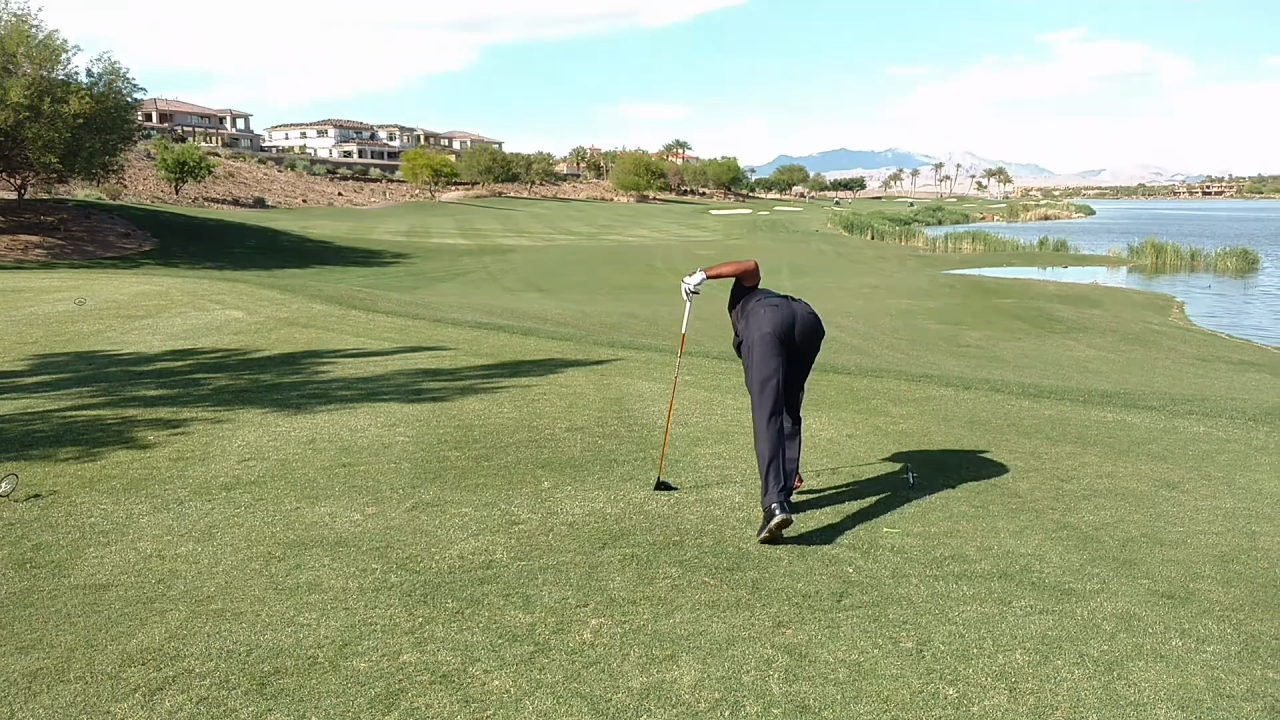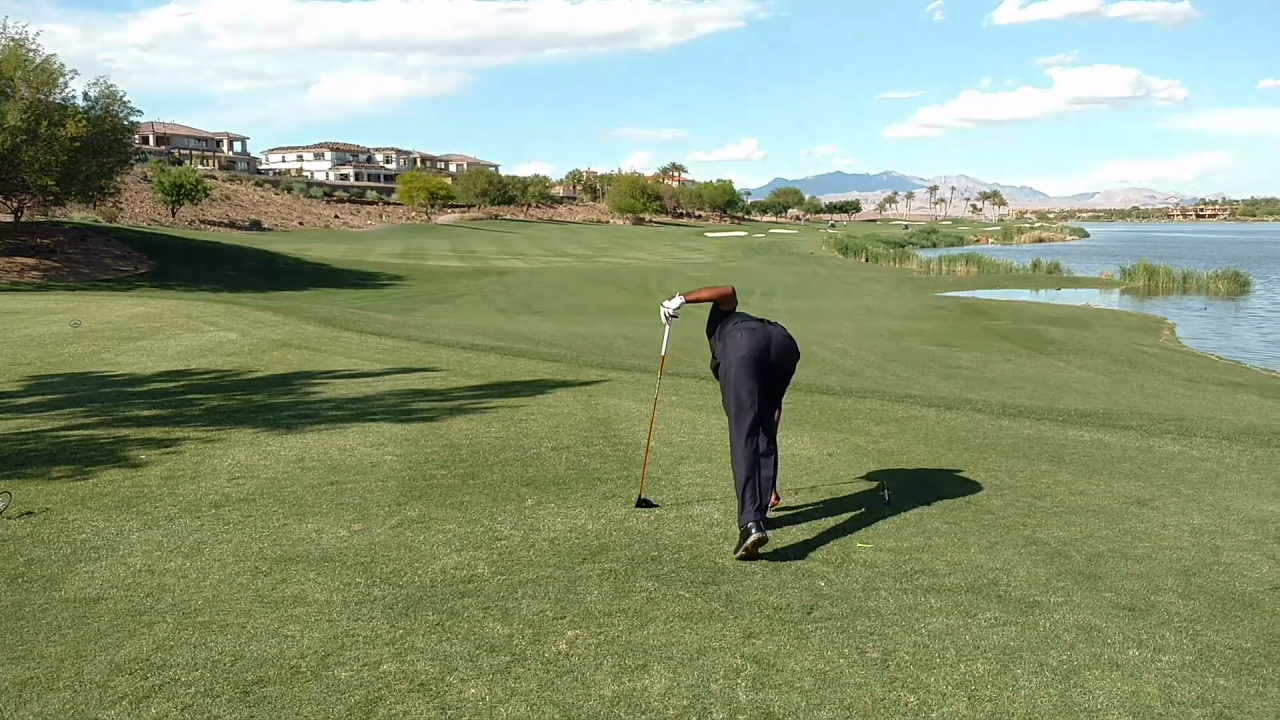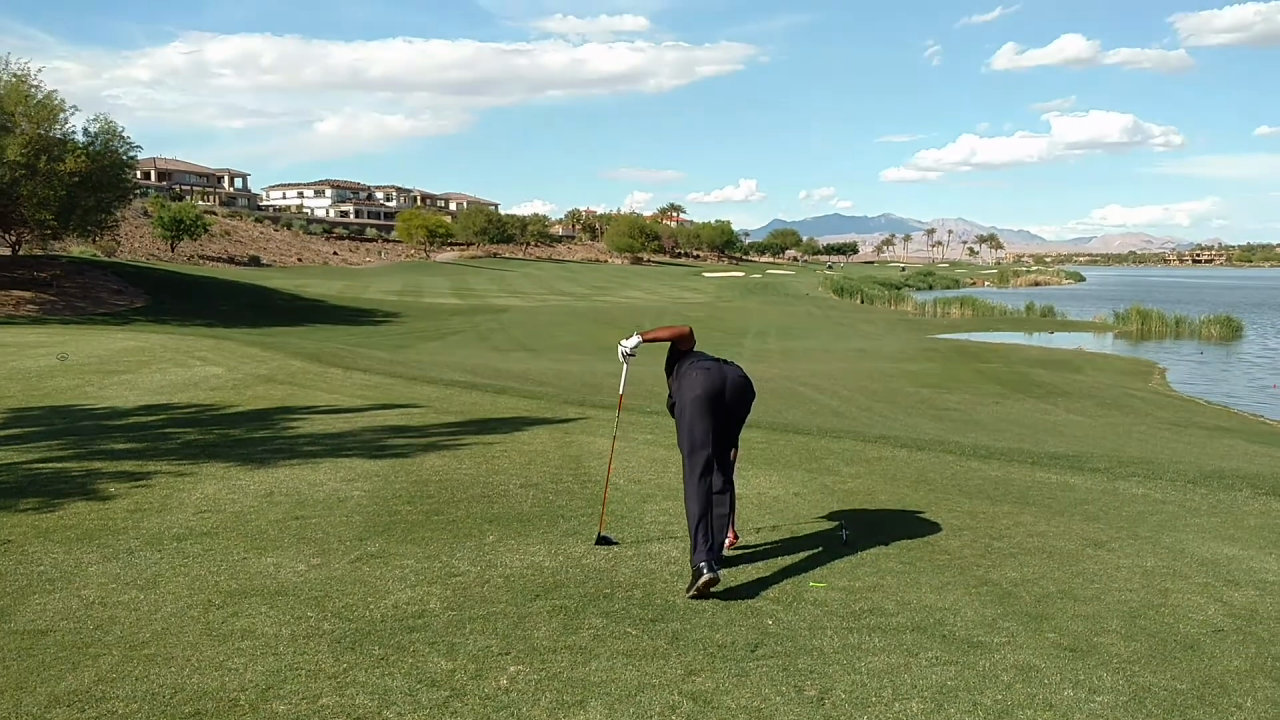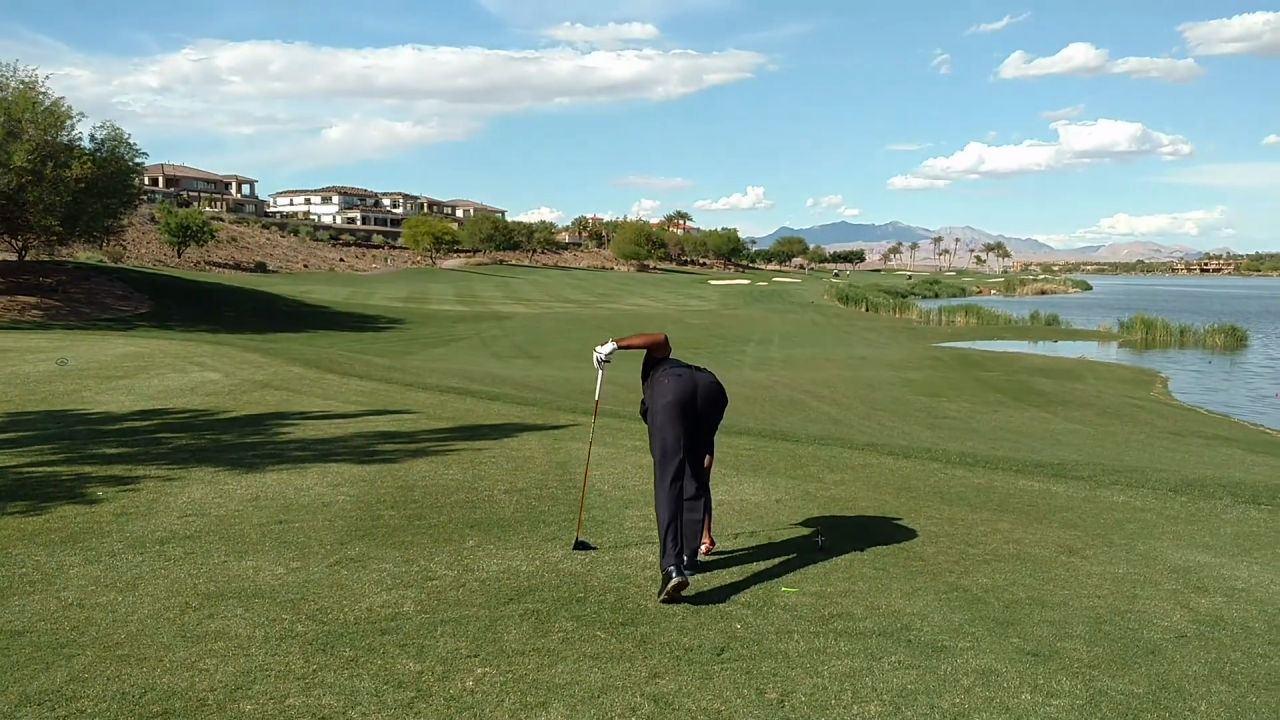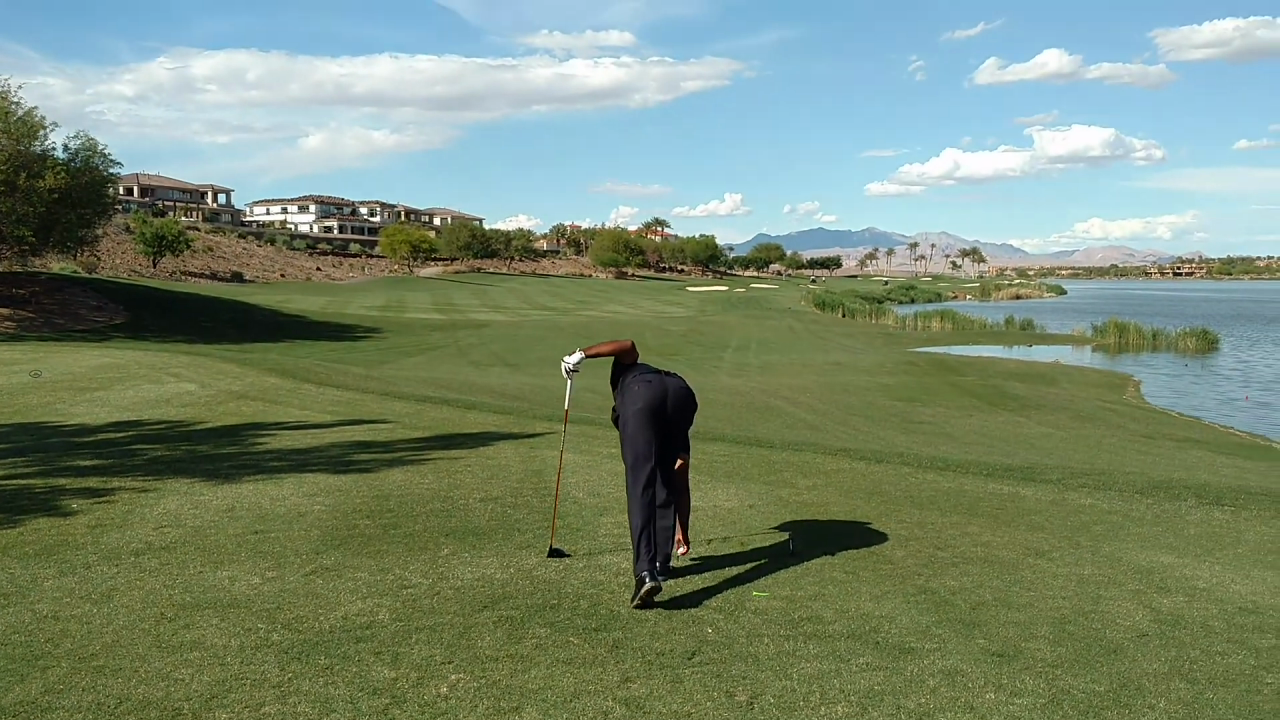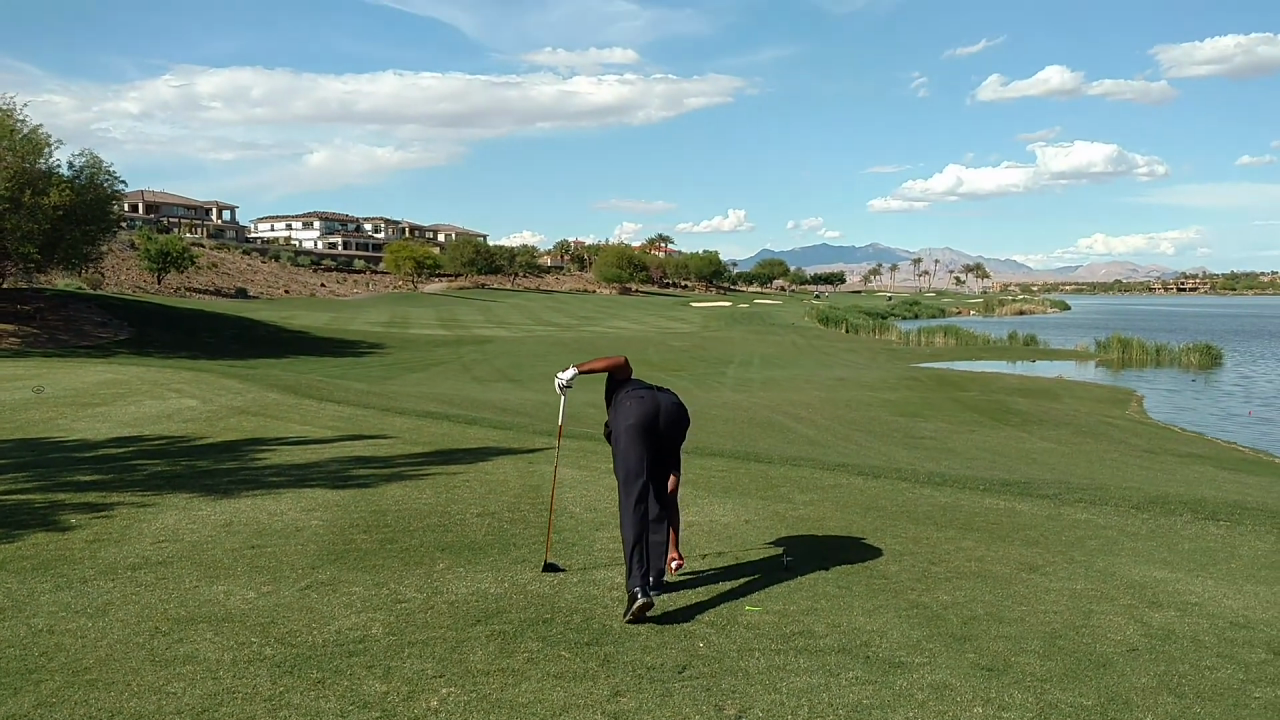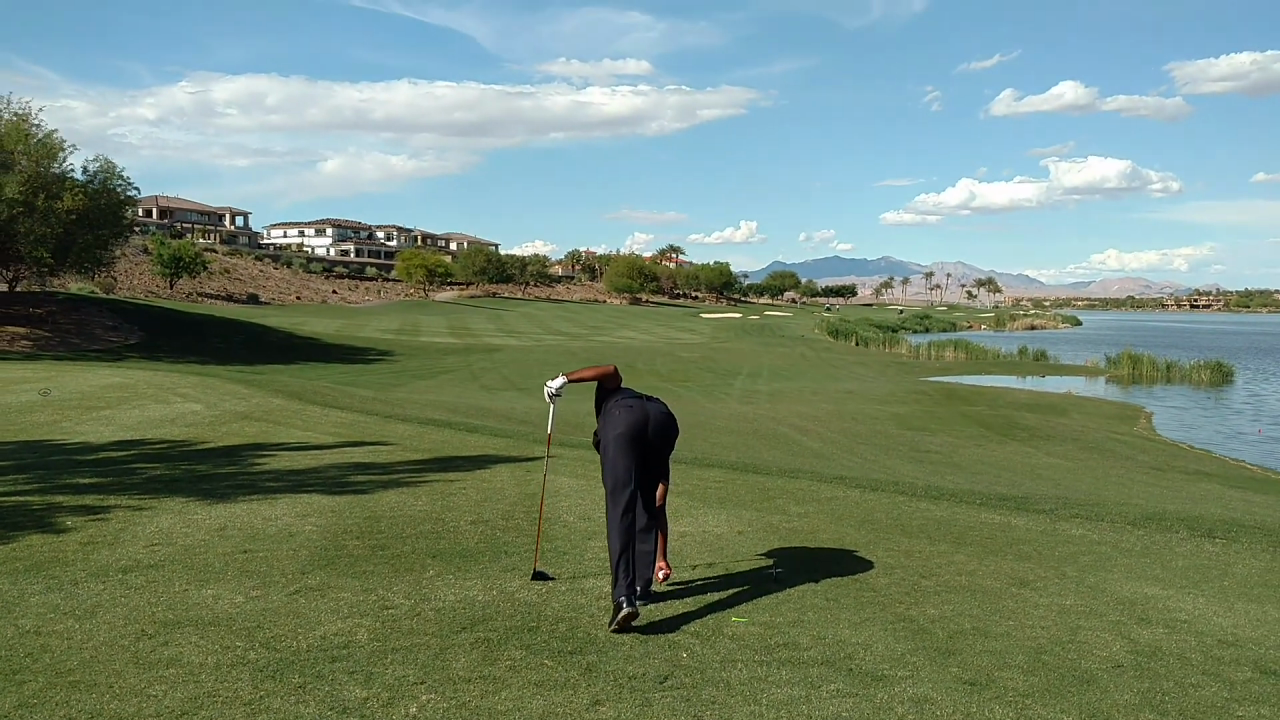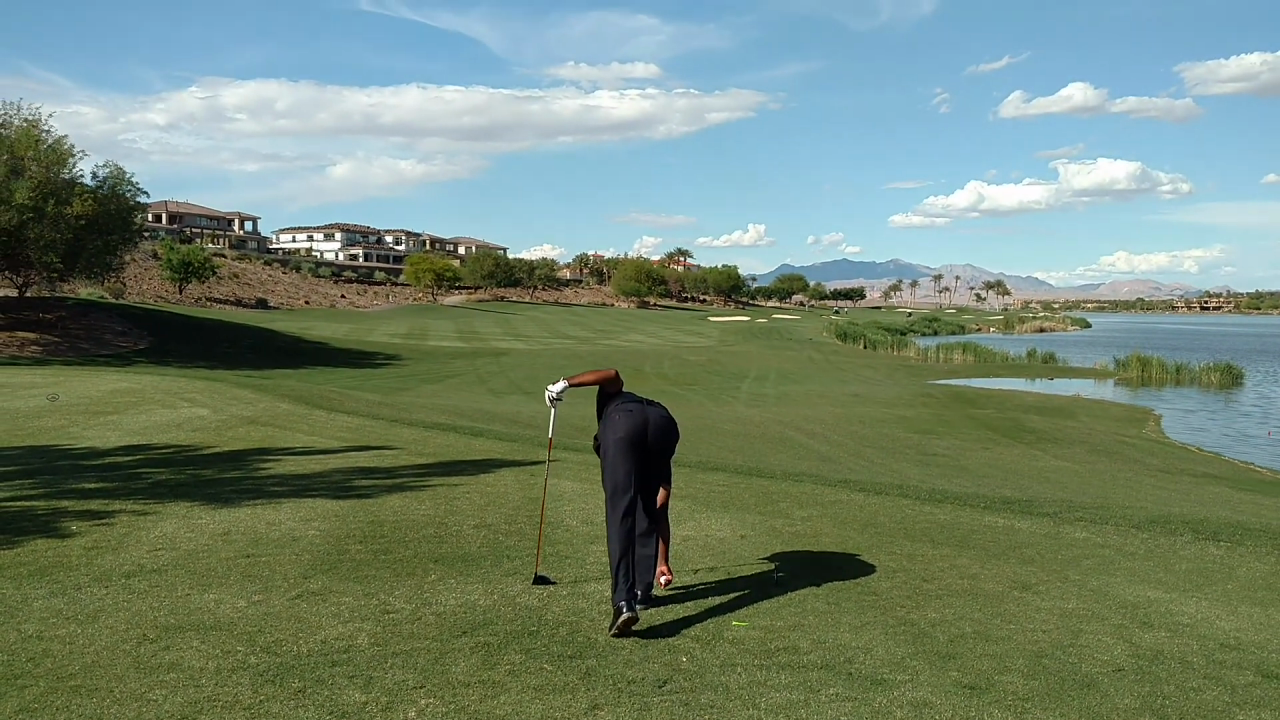
dt=0.4s
person 1, frame 1
left shoulder: (745, 298)
left elbow: (751, 267)
right elbow: (795, 400)
left wrist: (703, 274)
right wrist: (793, 470)
left hip: (765, 320)
right hip: (809, 321)
left knee: (766, 415)
right knee: (789, 412)
left ankle: (775, 504)
right ankle: (782, 495)
person 1, frame 2
left shoulder: (723, 321)
left elbow: (728, 293)
right elbow: (774, 421)
left wrist: (682, 298)
right wrist: (771, 488)
left hip: (742, 343)
right hip: (784, 344)
left knee: (743, 435)
right knee: (765, 431)
left ankle: (751, 523)
right ankle: (758, 511)
person 1, frame 3
left shoulder: (682, 361)
left elbow: (686, 332)
right elbow: (729, 466)
left wrist: (639, 338)
right wrist: (728, 527)
left hip: (697, 382)
right hip: (740, 384)
left knee: (697, 473)
right knee: (721, 471)
left ankle: (703, 563)
right ankle: (714, 550)
person 1, frame 4
left shoulder: (658, 369)
left elbow: (661, 340)
right elbow: (704, 479)
left wrist: (615, 345)
right wrist: (705, 533)
left hip: (670, 387)
right hip: (713, 391)
left knee: (668, 480)
right knee: (694, 477)
left ankle: (673, 567)
right ankle: (688, 555)
person 1, frame 5
left shoulder: (627, 375)
right shoulder: (677, 436)
left elbow: (628, 347)
right elbow: (681, 482)
left wrist: (582, 354)
right wrist: (682, 534)
left hip: (641, 394)
right hip: (683, 396)
left knee: (641, 485)
right knee: (667, 481)
left ankle: (646, 572)
right ankle: (661, 562)
person 1, frame 6
left shoulder: (621, 391)
left elbow: (621, 363)
right elbow: (671, 498)
left wrist: (575, 370)
right wrist: (673, 549)
left hip: (633, 409)
right hip: (675, 412)
left knee: (633, 501)
right knee: (659, 496)
left ankle: (638, 588)
right ankle: (654, 576)
person 1, frame 7
left shoulder: (611, 400)
left elbow: (611, 371)
right elbow: (659, 507)
left wrist: (565, 379)
right wrist: (661, 558)
left hip: (622, 418)
right hip: (664, 422)
left knee: (620, 510)
right knee: (647, 506)
left ankle: (624, 598)
right ankle: (641, 586)
person 1, frame 8
left shoulder: (612, 403)
right shoulder: (659, 463)
left elbow: (612, 376)
right elbow: (661, 511)
left wrist: (566, 383)
right wrist: (663, 563)
left hip: (622, 422)
right hip: (664, 426)
left knee: (620, 514)
right knee: (648, 510)
left ankle: (624, 602)
right ankle: (642, 590)
